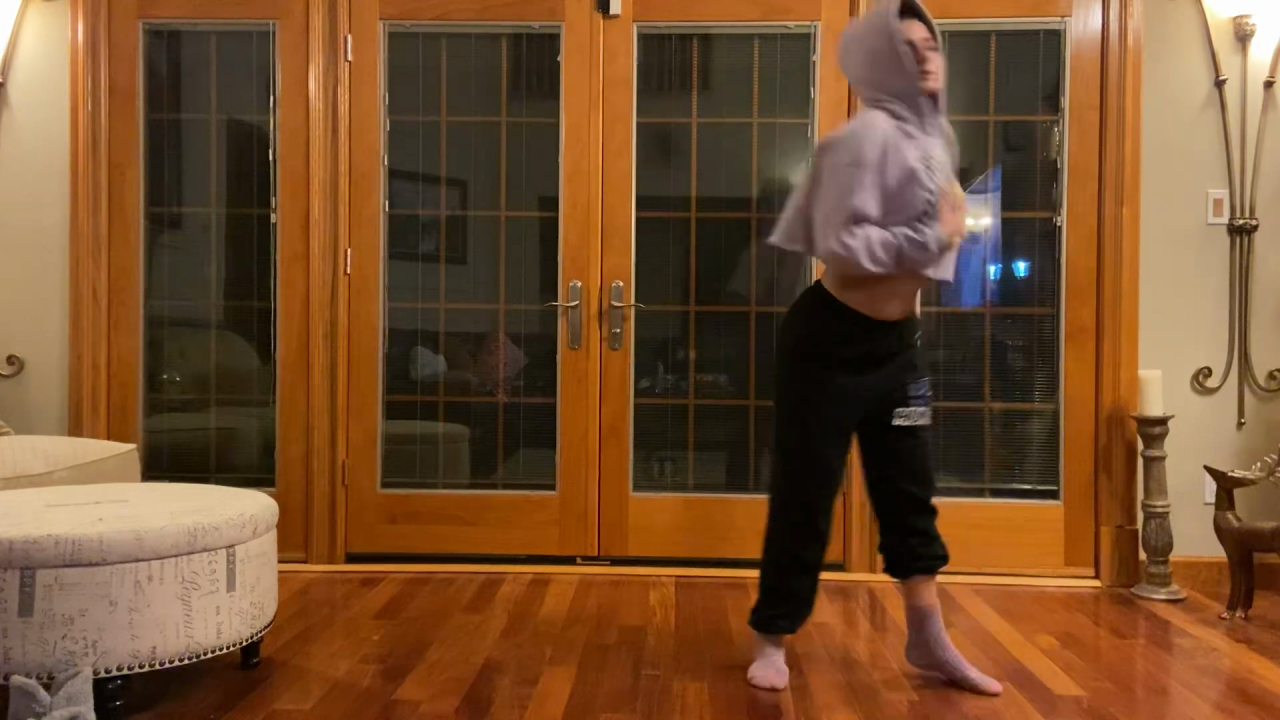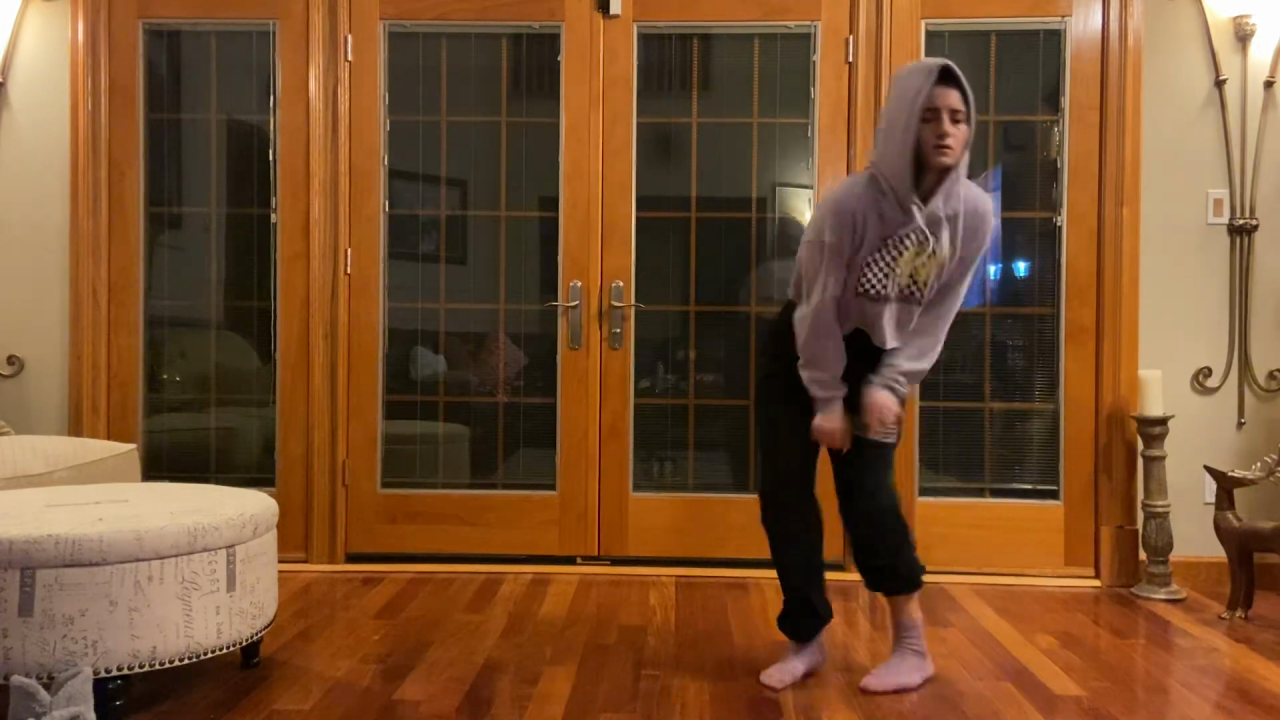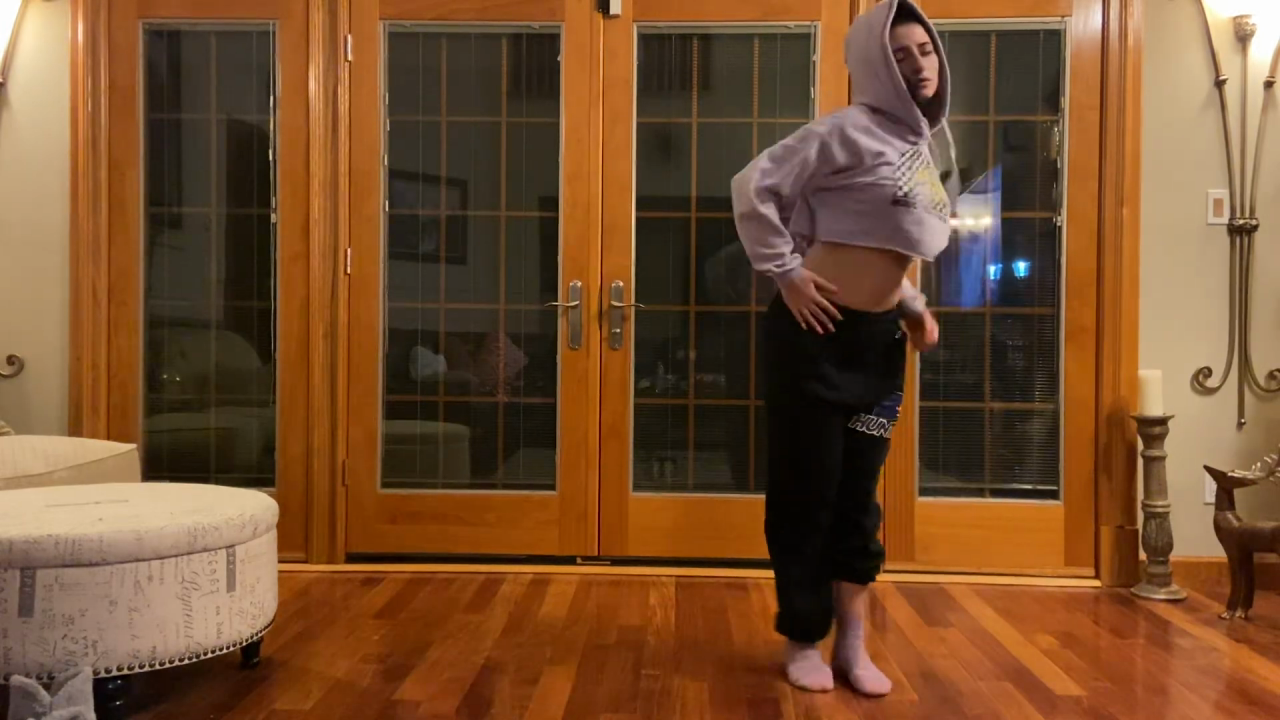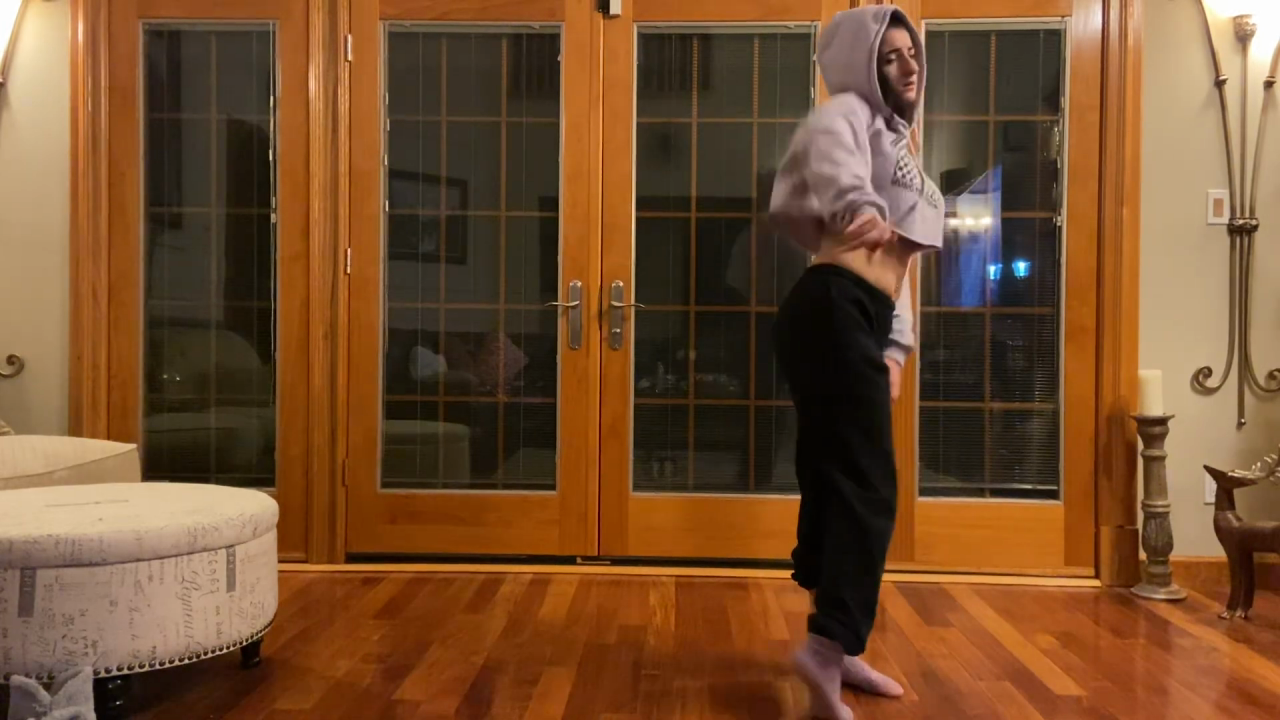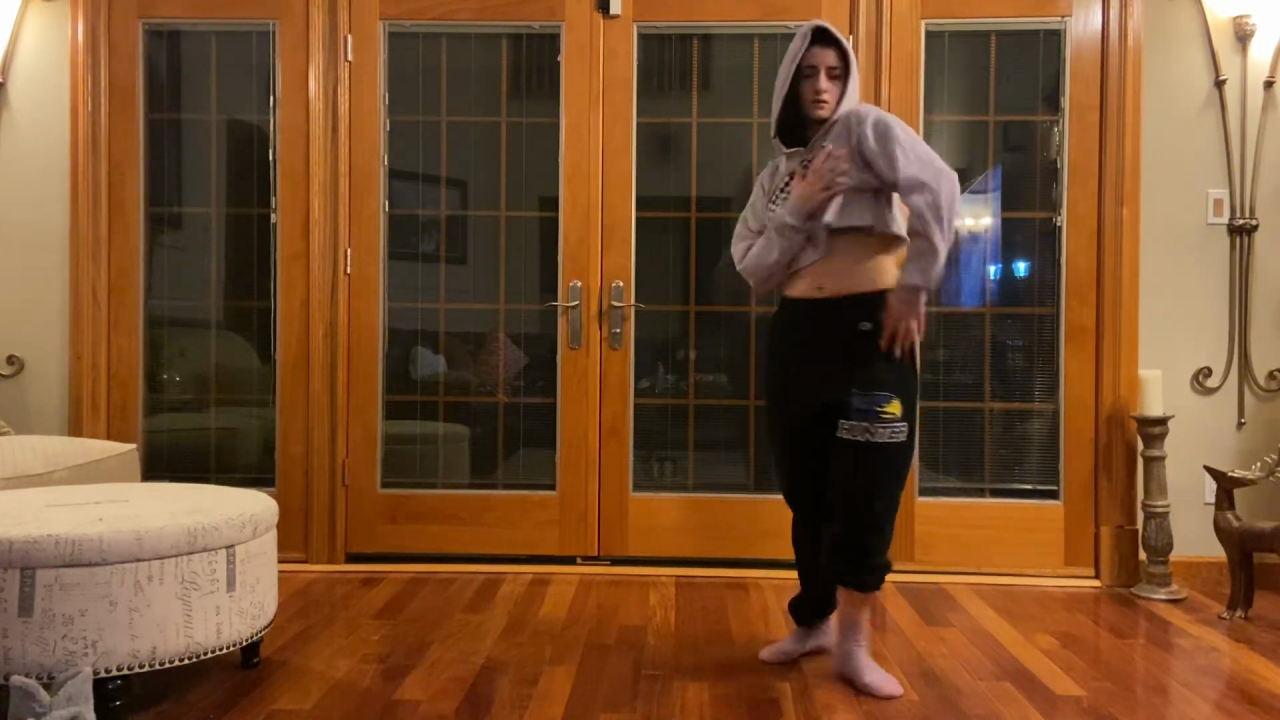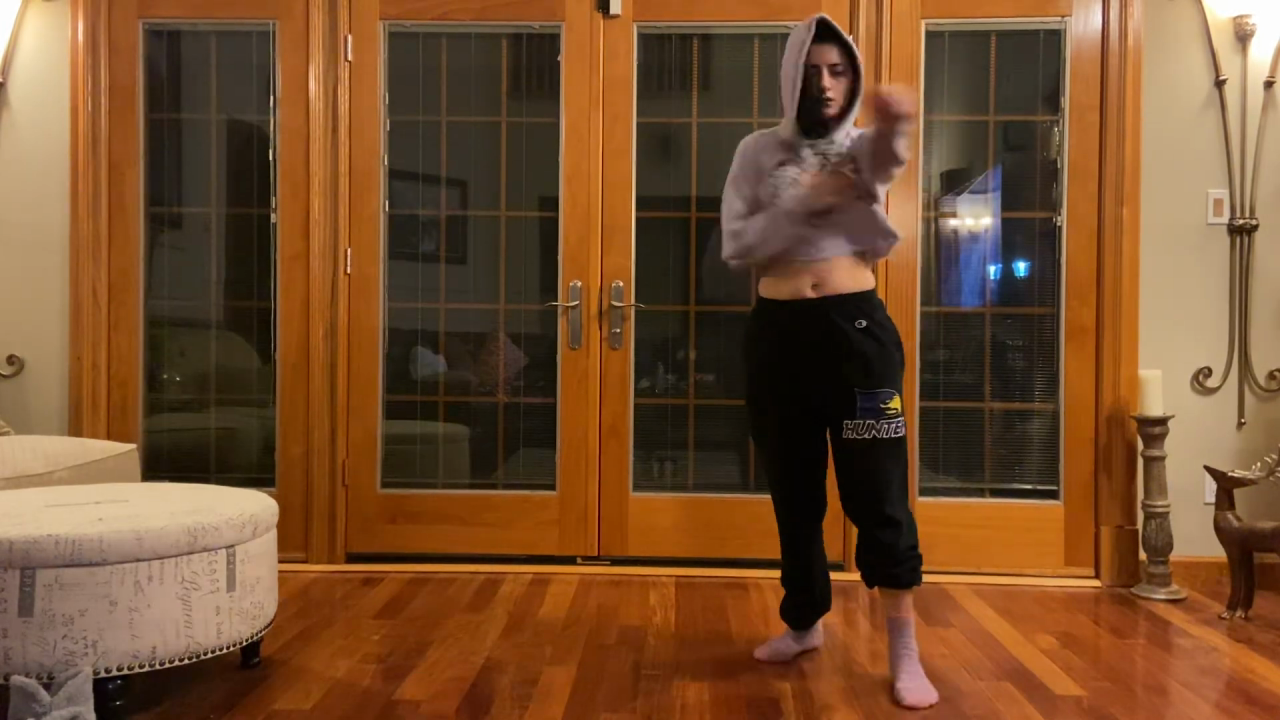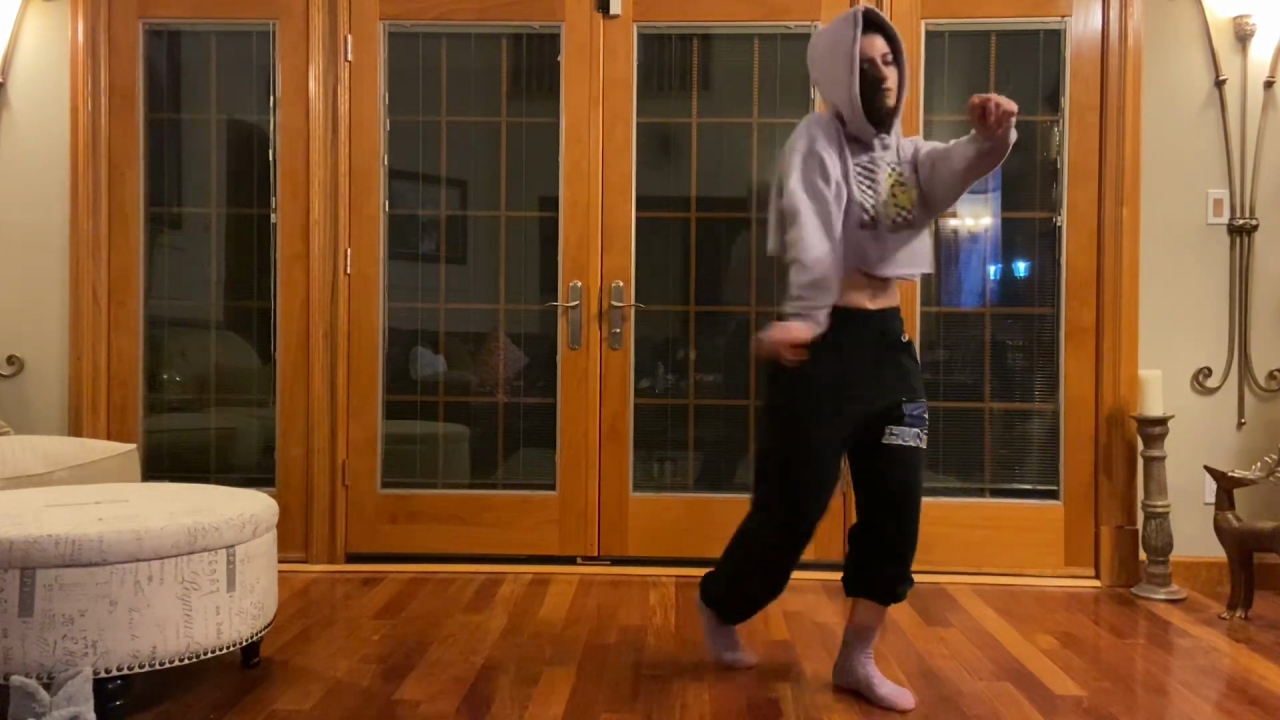
dt=0.7s
person 1, frame 1
left shoulder: (929, 135)
right shoulder: (866, 138)
right elbow: (844, 244)
right wrist: (933, 238)
left hip: (893, 343)
right hip: (830, 340)
left knee: (909, 486)
right knee: (806, 491)
left ankle: (928, 639)
right ankle: (771, 637)
person 1, frame 2
left shoulder: (973, 211)
right shoulder: (851, 203)
left elbow: (934, 312)
right elbow: (817, 310)
left wrist: (891, 385)
right wrist: (826, 402)
left hip: (880, 359)
right hip: (803, 352)
left knee: (870, 497)
right knee: (786, 491)
left ankle: (911, 646)
right ankle: (806, 638)
person 1, frame 3
left shoulder: (920, 146)
right shoulder: (847, 130)
right elbow: (754, 185)
left wrist: (912, 304)
right wrist: (789, 273)
left hip: (875, 339)
right hip: (813, 331)
left knee: (854, 494)
right knee: (801, 488)
left ankle: (853, 646)
right ankle: (806, 638)
person 1, frame 4
left shoulder: (893, 142)
right shoulder: (851, 118)
right elbow: (817, 142)
left wrist: (895, 347)
right wrist: (853, 207)
left hip: (854, 321)
right hip: (833, 313)
left knee: (835, 485)
right knee: (865, 485)
left ankle: (834, 649)
right ankle: (828, 644)
person 1, frame 5
left shoulder: (866, 129)
right shoulder: (776, 172)
left elbow: (937, 185)
right elbow: (753, 269)
left wrist: (913, 290)
right wrist: (798, 208)
left hip: (869, 327)
right hip: (797, 332)
left knee: (865, 491)
right knee: (808, 490)
left ankle: (851, 643)
right ankle: (814, 621)
person 1, frame 6
left shoulder: (859, 145)
right shoulder: (759, 151)
left elbow: (887, 159)
right elbow: (737, 244)
left wrist: (890, 123)
right wrist: (804, 204)
left hip: (857, 326)
right hip: (778, 331)
left knee: (878, 490)
right knee: (793, 491)
left ankle: (904, 651)
right ankle: (804, 621)
person 1, frame 7
left shoulder: (904, 151)
right shoulder: (819, 137)
left elbow: (963, 164)
right elbow: (809, 229)
left wrist: (994, 133)
right wrist: (798, 311)
left hip: (887, 344)
right hip: (822, 343)
left knee: (895, 506)
right knee: (792, 502)
left ankle: (856, 658)
right ankle: (719, 604)
